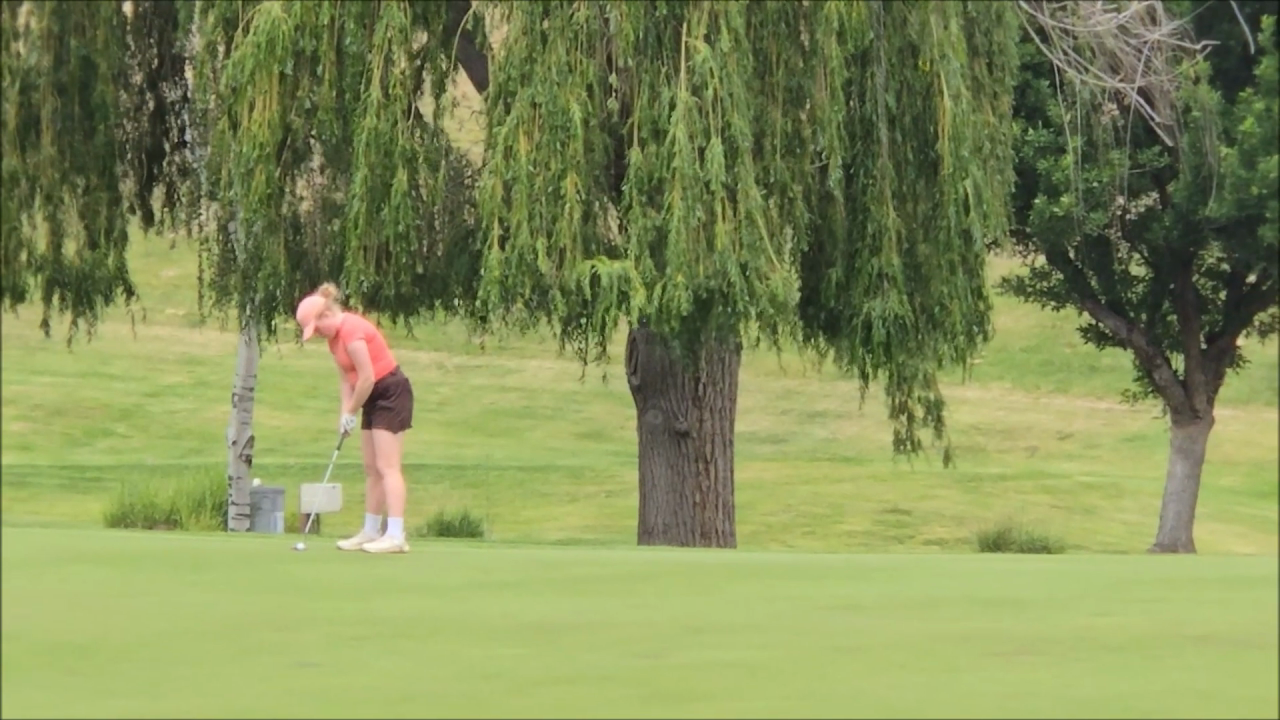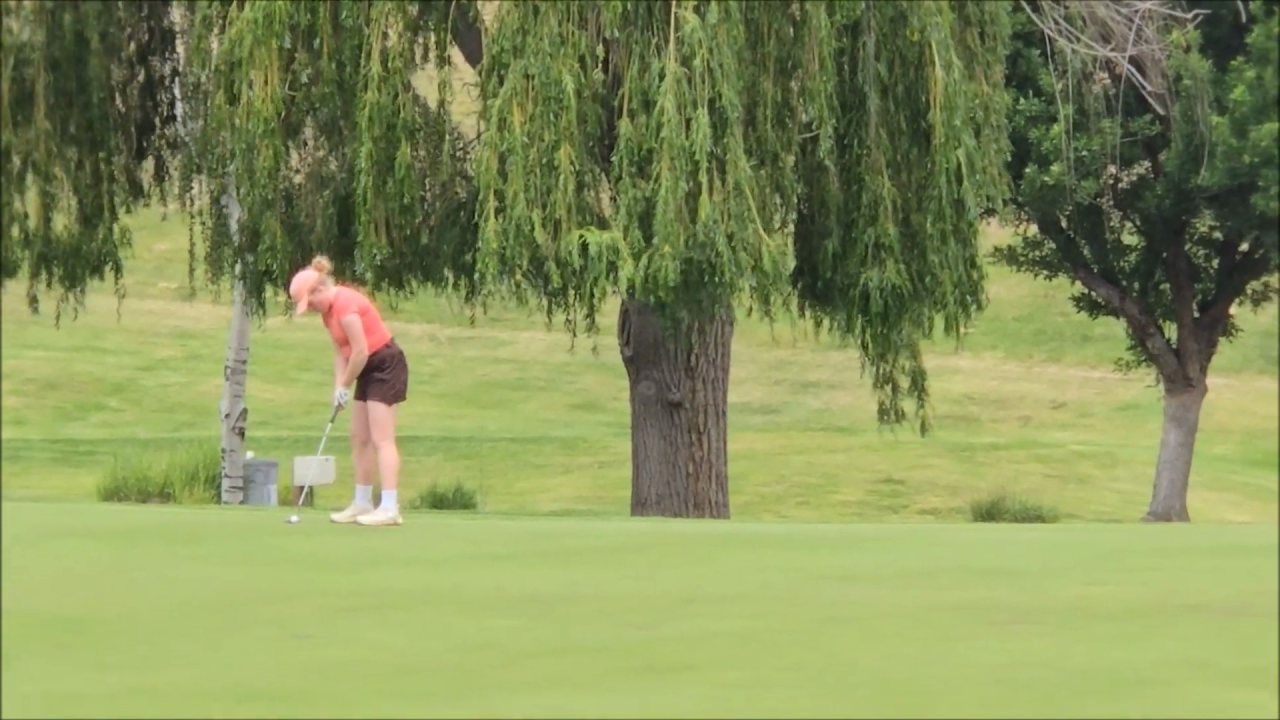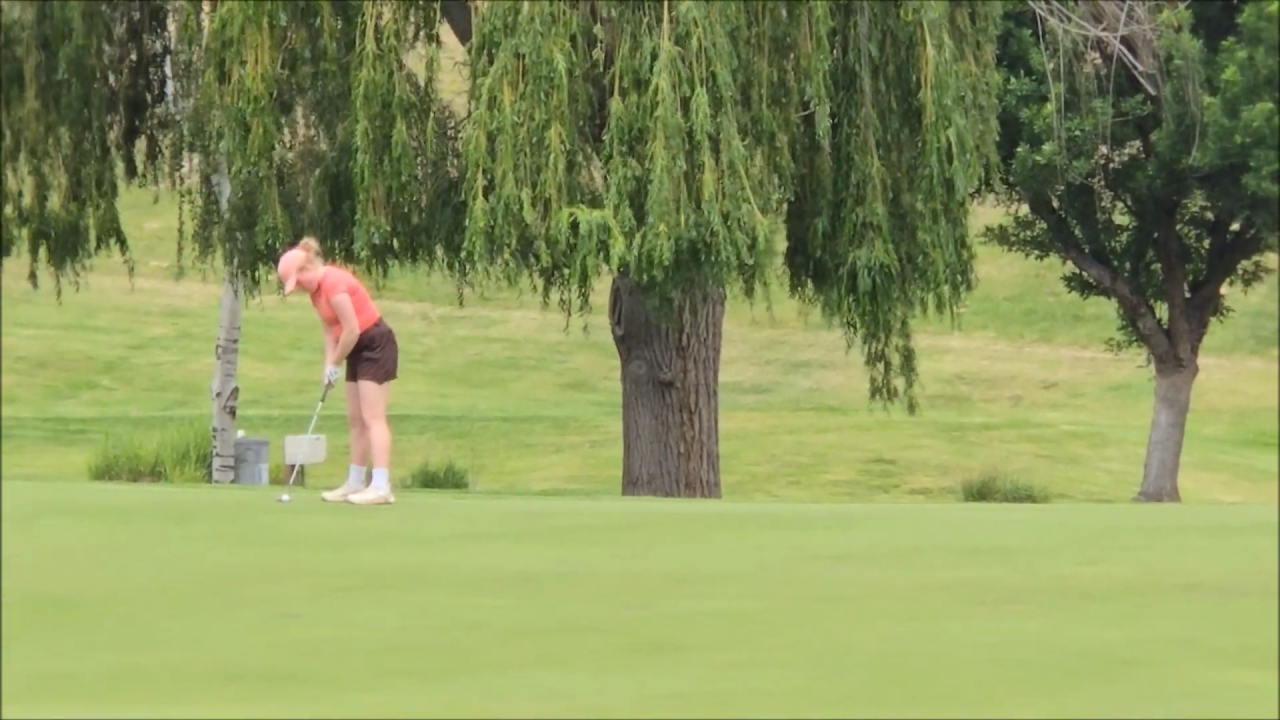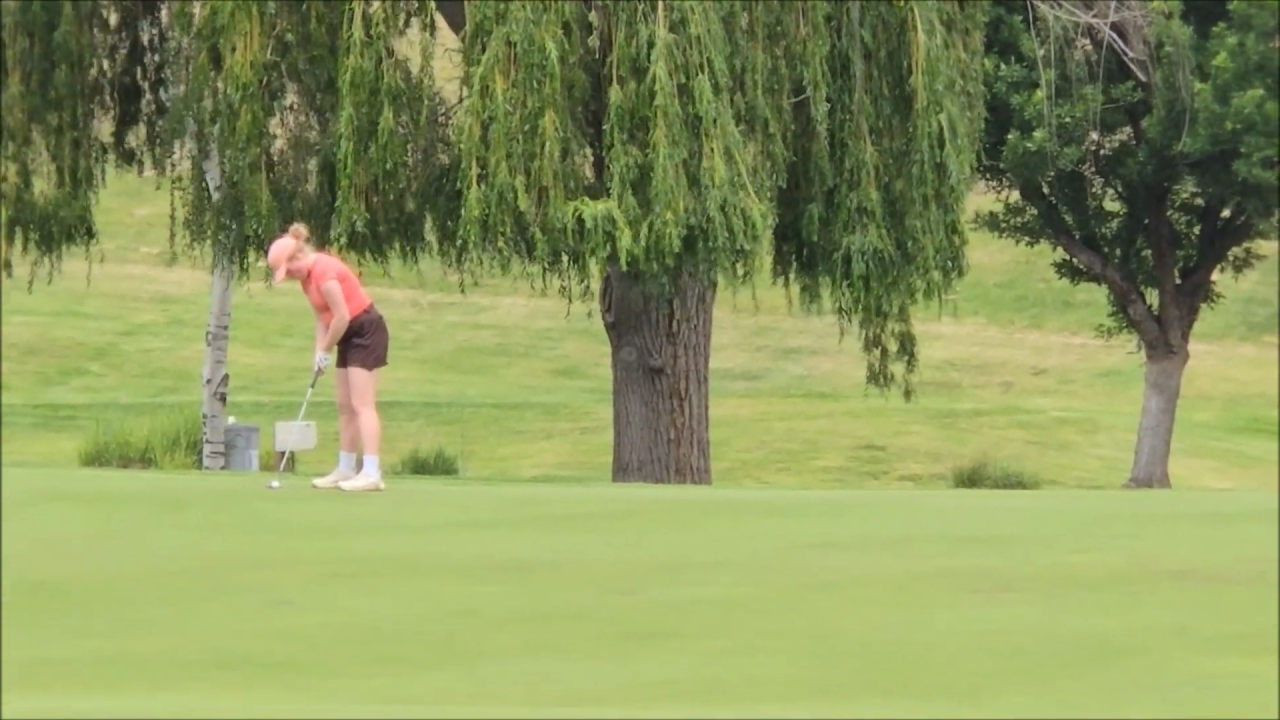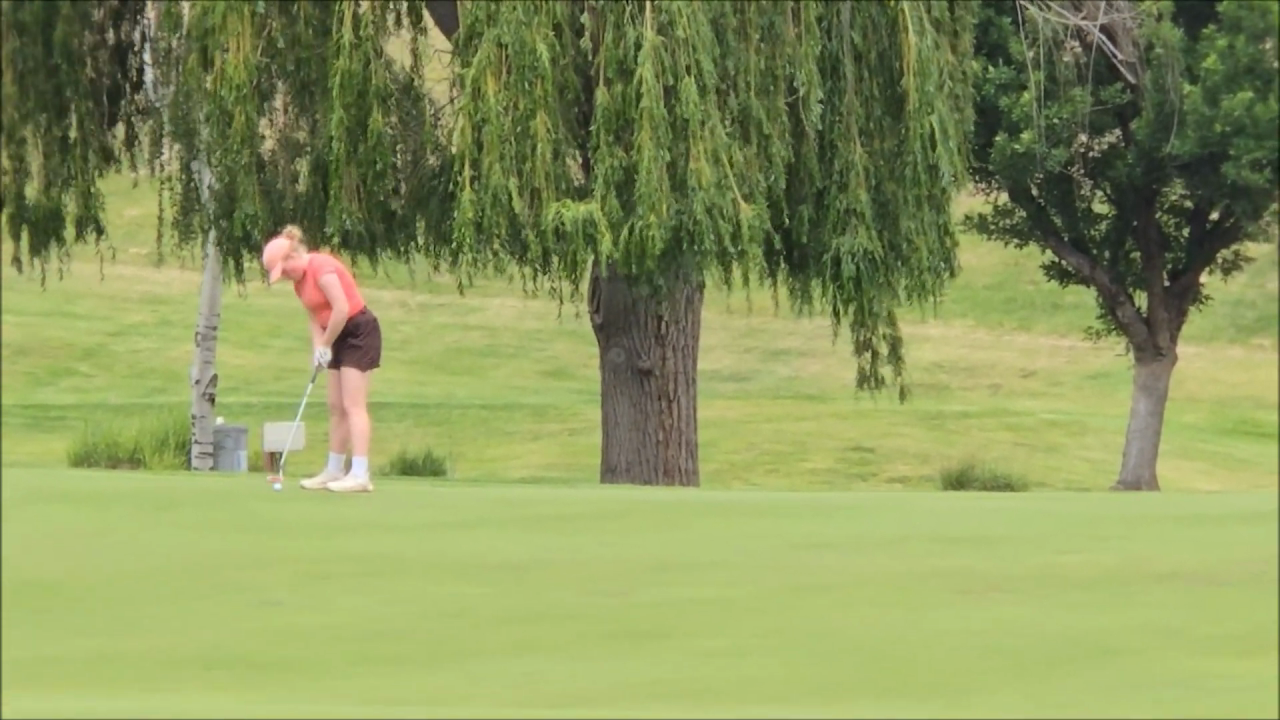
dt=1s
person 1, frame 1
left shoulder: (351, 330)
right shoulder: (335, 337)
left elbow: (367, 377)
right elbow: (346, 378)
left wrist: (351, 411)
right wrist: (345, 413)
left hip: (391, 394)
right hip: (374, 398)
left knee: (387, 467)
right knee: (371, 468)
left ankle: (396, 536)
right ankle: (371, 531)
person 1, frame 2
left shoulder: (344, 304)
right shoulder: (328, 311)
left elbow: (361, 351)
right elbow: (341, 352)
left wrist: (345, 385)
right wrist: (339, 386)
left hip: (386, 366)
right hip: (368, 371)
left knee: (381, 439)
right knee: (359, 439)
left ankle: (389, 508)
right ankle: (362, 503)
person 1, frame 3
left shoulder: (333, 283)
right shoulder: (317, 290)
left elbow: (352, 330)
right elbow: (330, 330)
left wrist: (335, 363)
right wrist: (329, 365)
left hip: (376, 346)
right hip: (358, 350)
left knee: (372, 418)
right knee: (356, 420)
left ankle: (381, 487)
right ankle: (355, 483)
person 1, frame 4
left shoulder: (323, 270)
right shoulder: (307, 277)
left elbow: (342, 316)
right elbow: (322, 317)
left wrist: (325, 350)
right wrist: (319, 351)
left hip: (366, 333)
right hip: (349, 337)
left knee: (361, 404)
right knee: (345, 406)
left ankle: (372, 473)
right ankle: (345, 470)
person 1, frame 5
left shoulder: (321, 266)
right shoulder: (300, 282)
left elbow: (342, 309)
right elbow: (315, 318)
left wrist: (325, 344)
right wrist: (319, 348)
left hip: (360, 333)
right hip: (340, 339)
left knee: (353, 406)
right knee: (335, 407)
left ankle: (360, 475)
right ankle: (334, 471)
